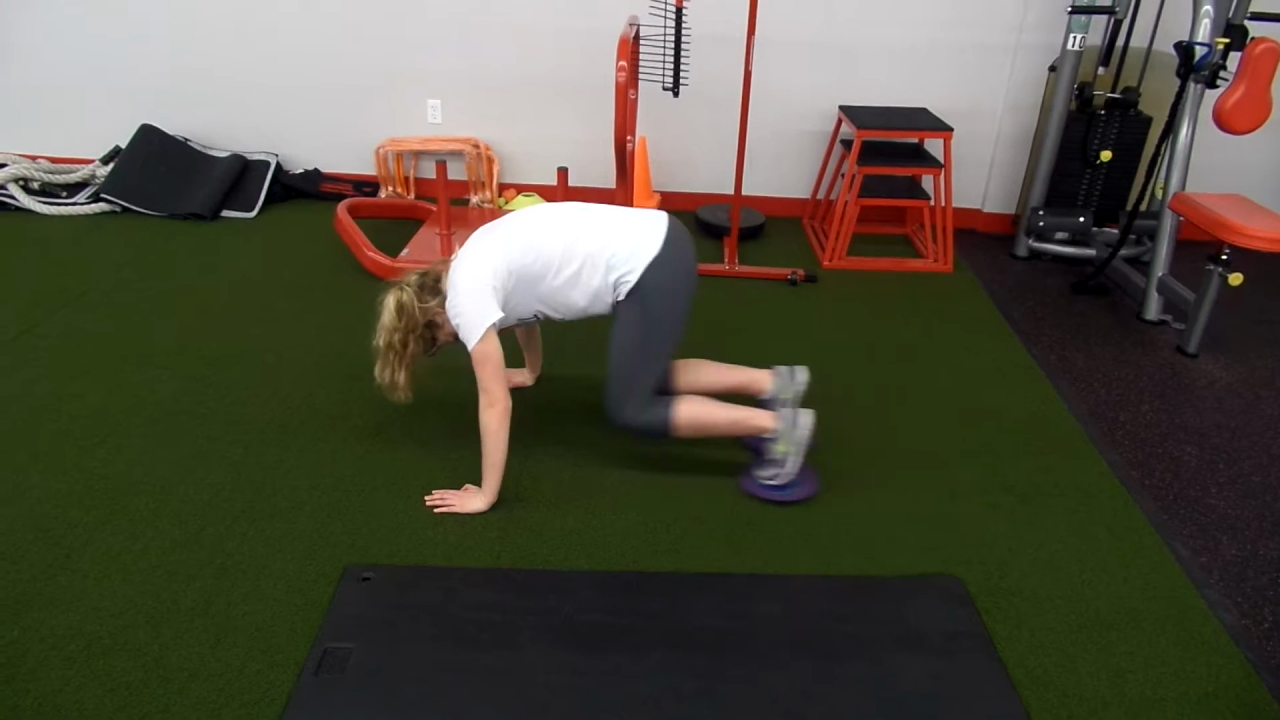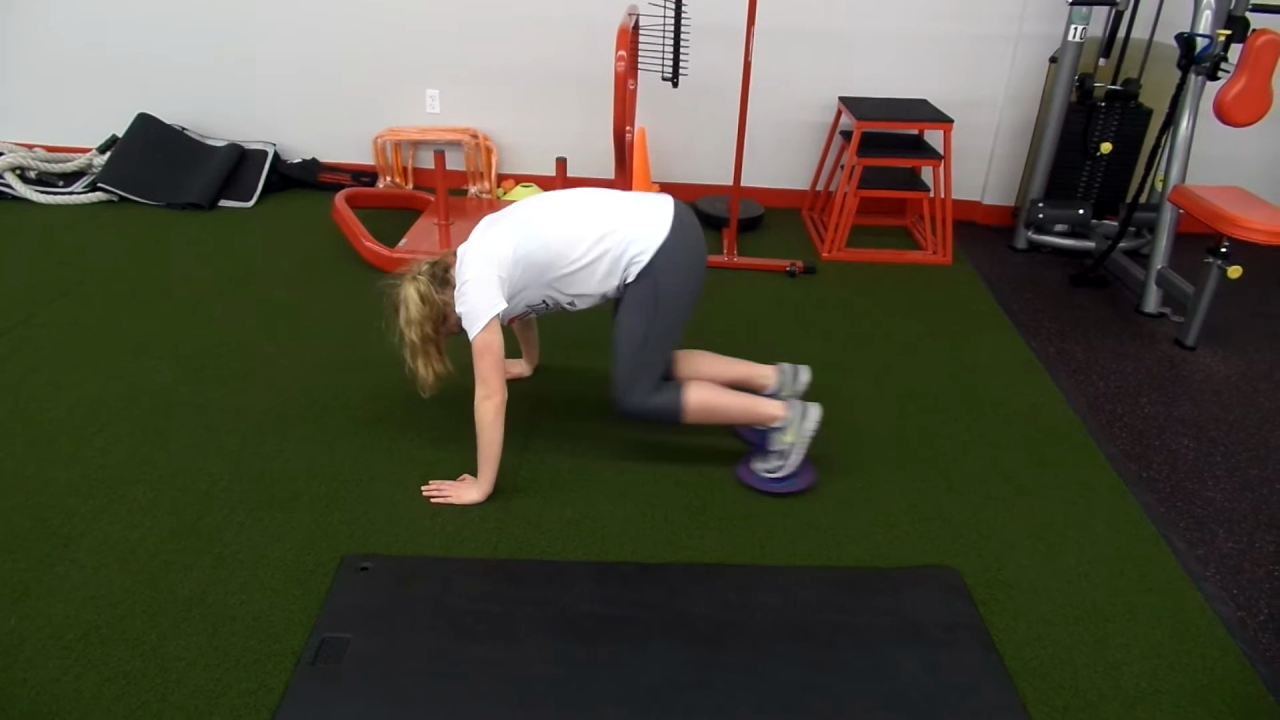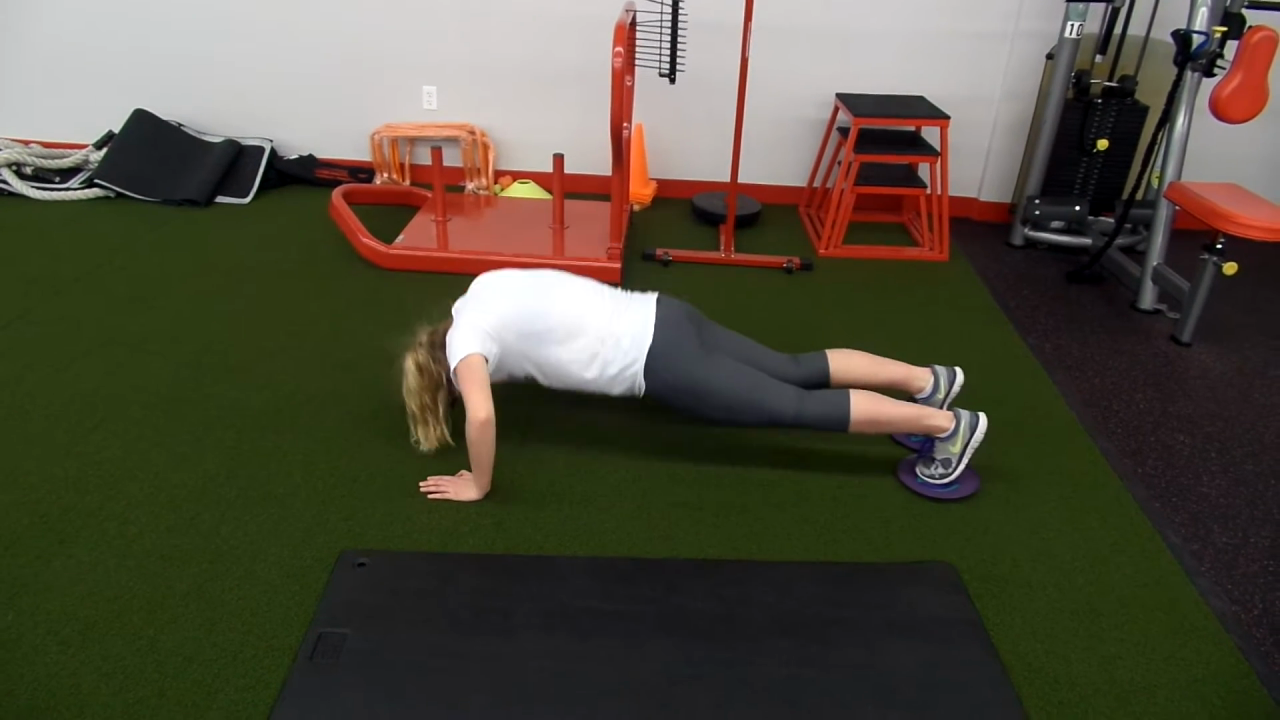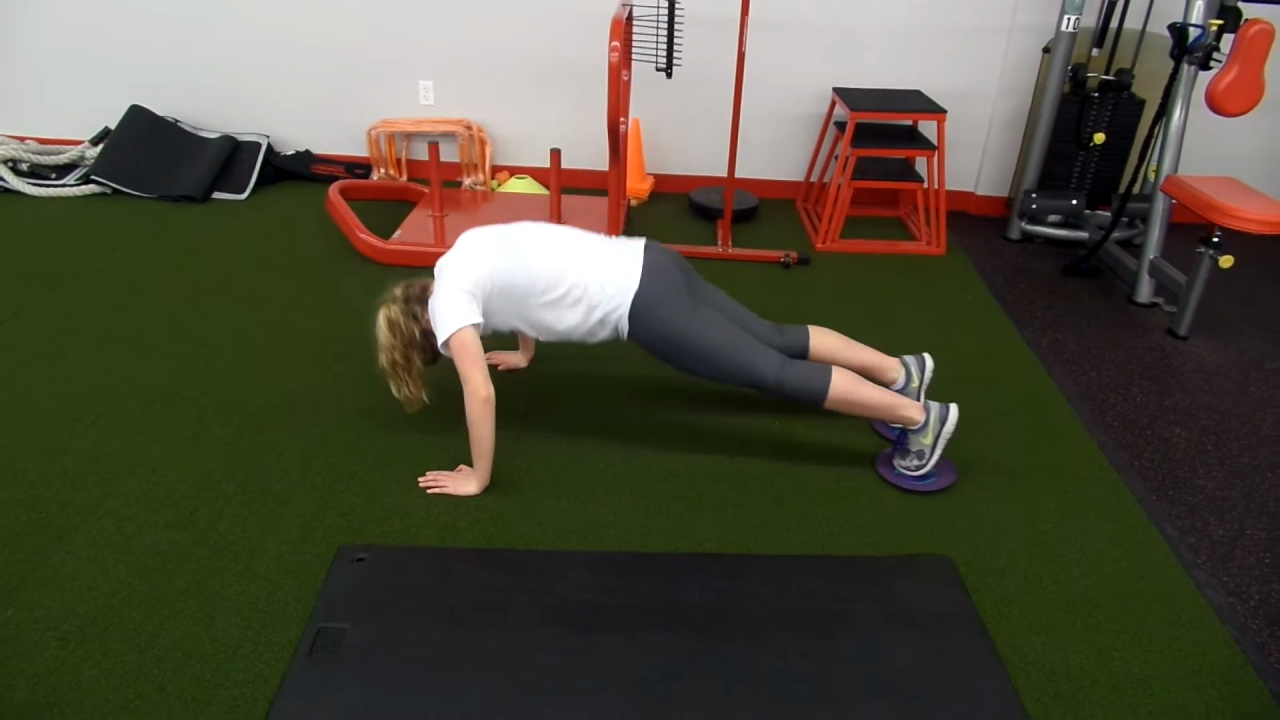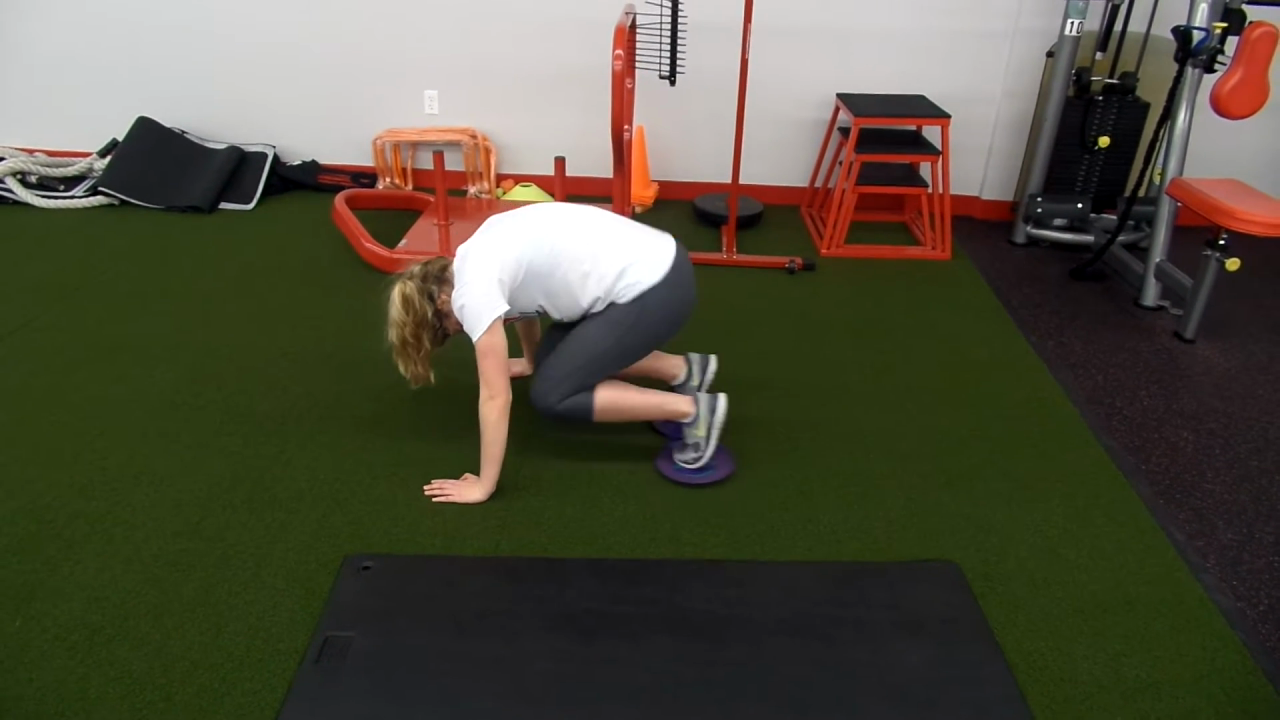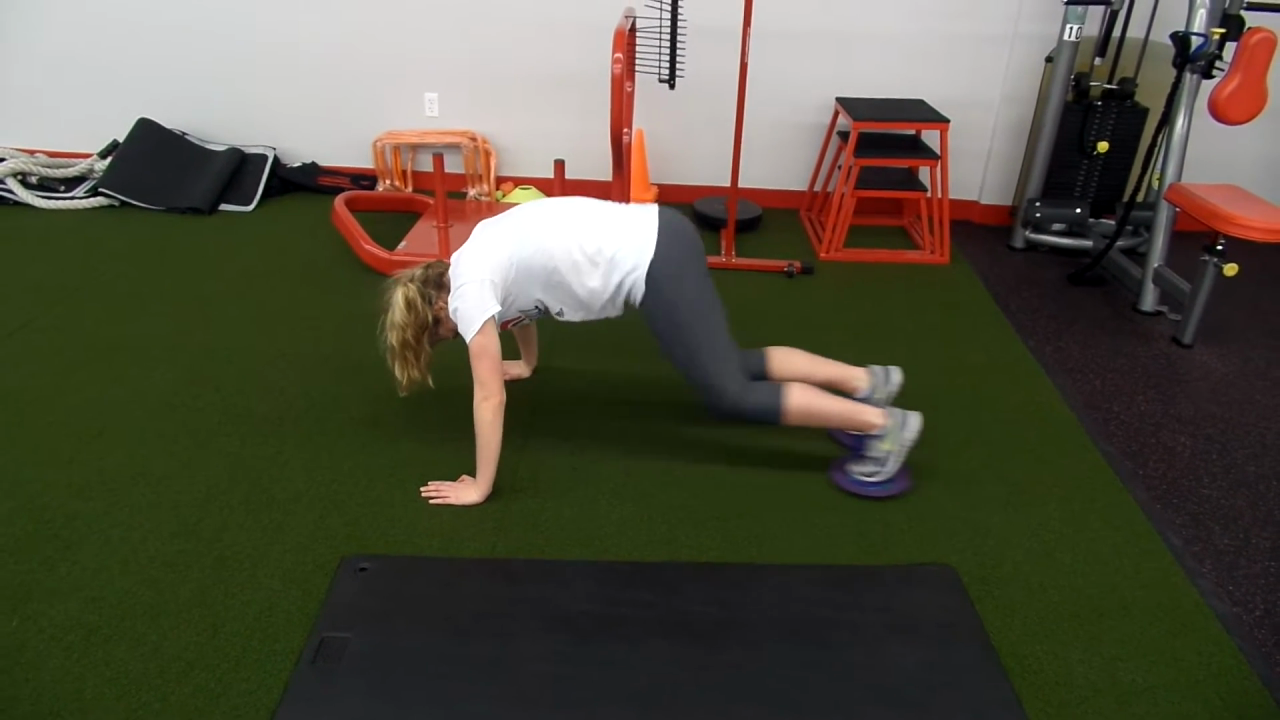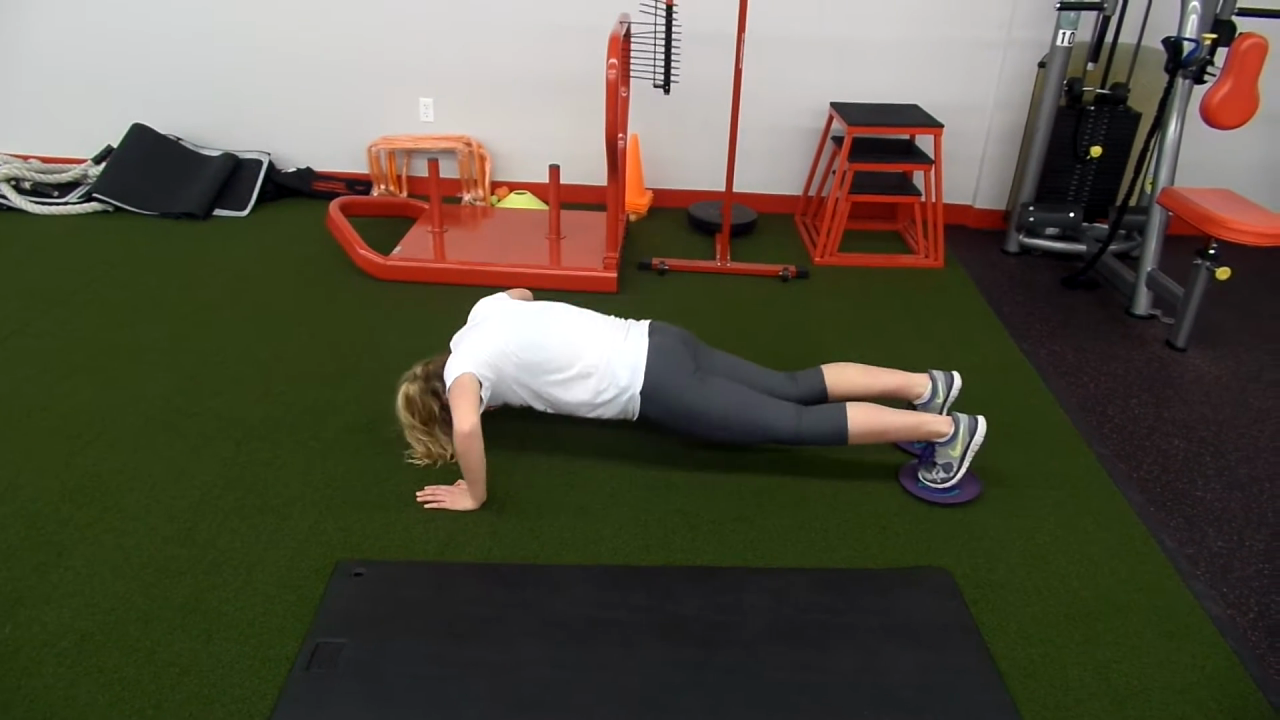
dt=0.7s
person 1, frame 1
left shoulder: (465, 294)
right shoulder: (477, 261)
left elbow: (494, 403)
left wrist: (486, 495)
right wrist: (532, 369)
left hip: (652, 269)
right hip: (658, 242)
left knee: (631, 412)
right knee: (644, 380)
left ankle: (773, 425)
right ankle: (767, 382)
person 1, frame 2
left shoulder: (473, 286)
right shoulder: (480, 252)
left elbow: (491, 396)
left wrist: (480, 486)
right wrist: (527, 361)
left hip: (658, 253)
right hip: (664, 227)
left knee: (636, 398)
right knee: (645, 367)
left ankle: (781, 415)
right ankle: (771, 378)
person 1, frame 3
left shoulder: (463, 340)
right shoulder: (483, 288)
left elbow: (481, 415)
left wrist: (477, 485)
left hip: (658, 362)
right hip: (660, 317)
left knee: (791, 405)
right knee: (794, 370)
left ankle: (946, 425)
right ankle: (929, 380)
person 1, frame 4
left shoulder: (447, 301)
right shoulder: (465, 252)
left elbow: (480, 393)
left wrist: (478, 477)
right wrist: (526, 349)
left hip: (639, 305)
right hip: (646, 265)
left knee: (771, 370)
right knee: (772, 337)
left ankle: (919, 416)
right ankle: (900, 370)
person 1, frame 5
left shoulder: (471, 288)
right shoulder: (480, 251)
left elbow: (495, 396)
left wrist: (483, 486)
right wrist: (530, 360)
left hip: (654, 290)
right hip: (656, 263)
left knee: (551, 395)
right knee: (556, 360)
left ankle: (690, 408)
right ankle: (680, 369)
person 1, frame 6
left shoulder: (466, 291)
right shoulder: (479, 257)
left elbow: (489, 397)
left wrist: (479, 487)
right wrist: (527, 362)
left hip: (654, 263)
right hip: (657, 231)
left knee: (726, 394)
right knee: (734, 367)
left ankle: (880, 423)
right ankle: (865, 381)
person 1, frame 7
left shoulder: (462, 369)
right shoulder: (482, 316)
left elbow: (467, 431)
right elbow: (524, 294)
left wrist: (473, 496)
left hip: (654, 382)
right hip: (657, 342)
left knee: (791, 422)
right knee: (791, 387)
left ankle: (945, 429)
right ankle: (929, 386)
